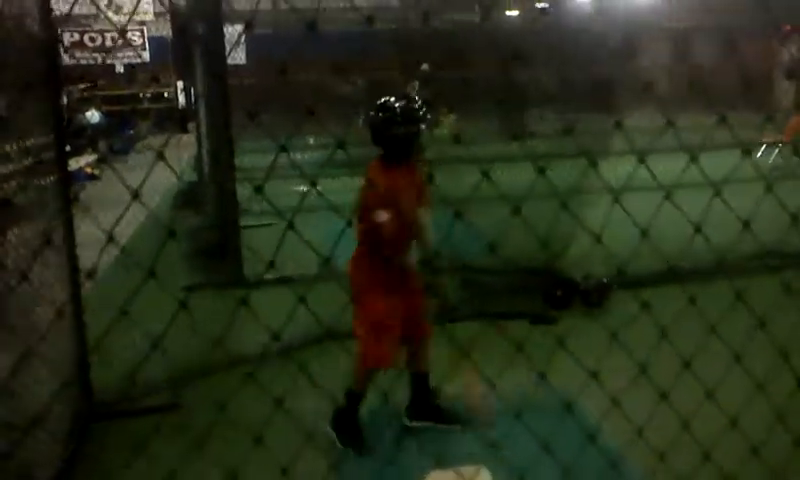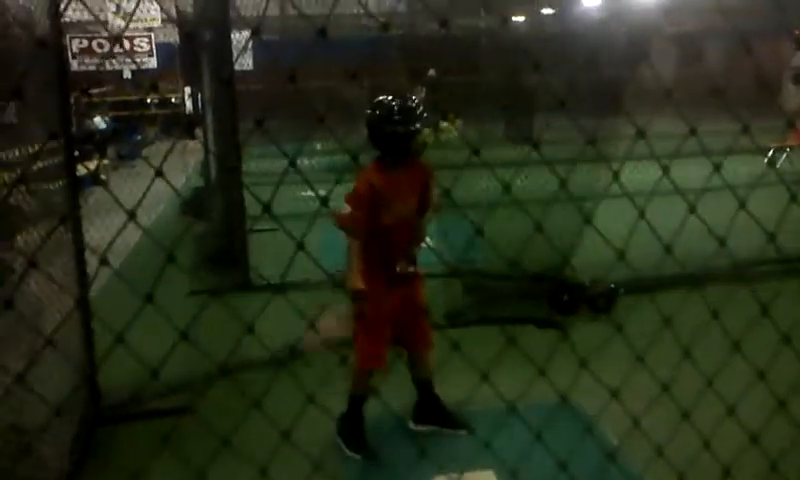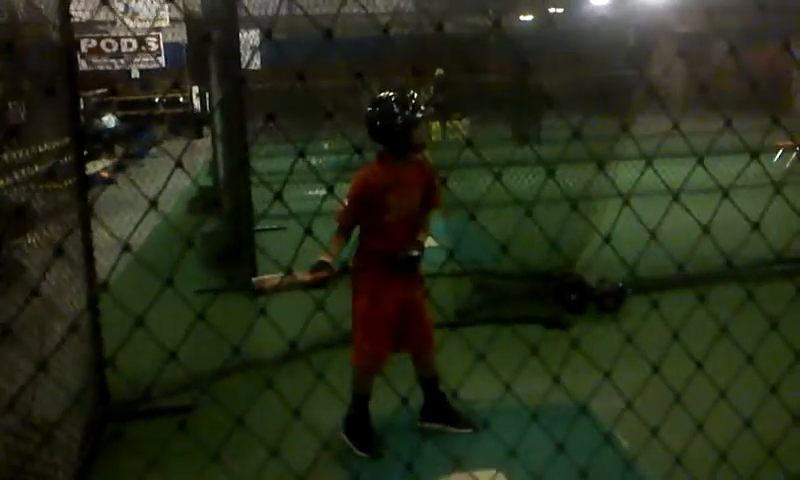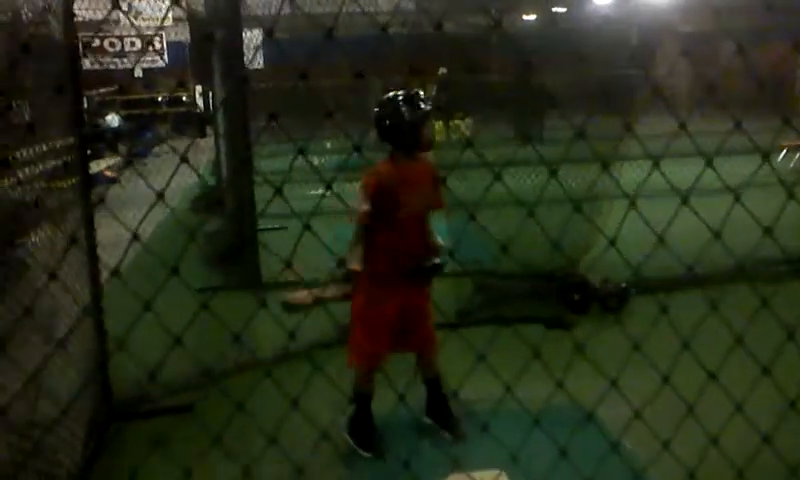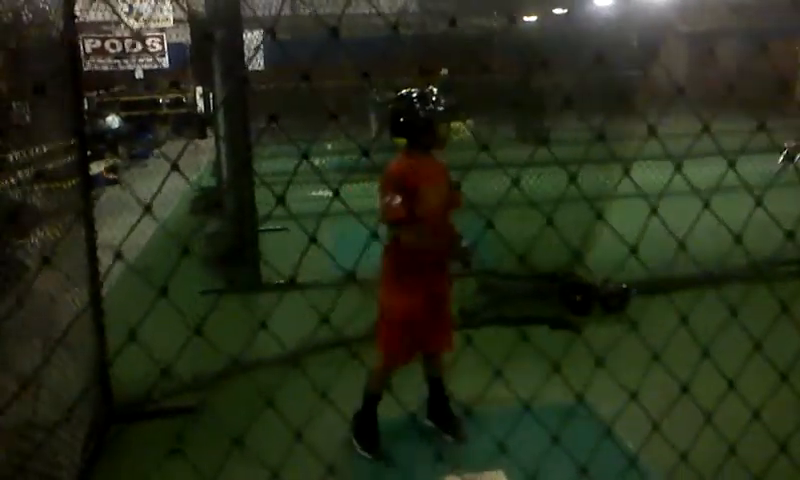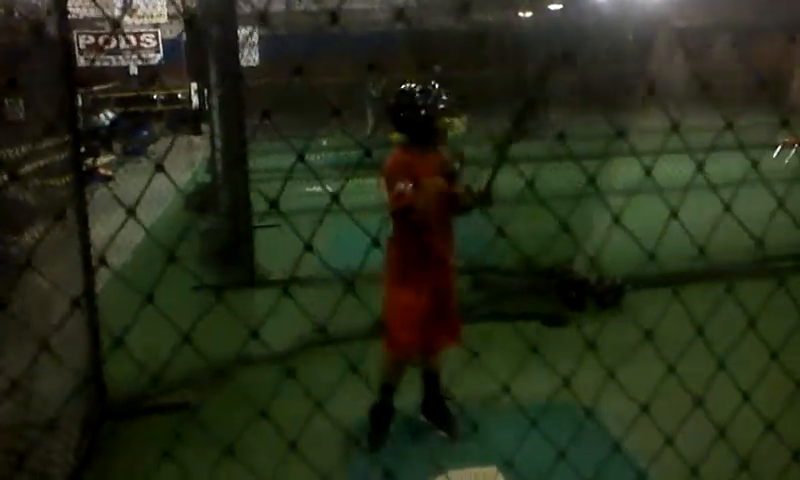
dt=0.2s
person 1, frame 1
left shoulder: (409, 169)
right shoulder: (381, 184)
left elbow: (419, 212)
right elbow: (389, 244)
left wrist: (428, 252)
right wrist: (420, 278)
left hip: (399, 271)
right hip: (375, 275)
left knee: (418, 333)
right knee: (376, 352)
left ankle: (421, 403)
right ankle: (346, 415)
person 1, frame 2
left shoulder: (419, 171)
right shoulder: (369, 183)
right elbow: (355, 237)
left wrist: (411, 256)
right wrist: (356, 280)
left hip: (404, 272)
right hip: (375, 279)
left knee: (418, 340)
right knee: (370, 354)
left ankle: (427, 407)
right ankle: (351, 421)
person 1, frame 3
left shoulder: (422, 169)
right shoulder: (369, 179)
right elbow: (345, 226)
left wrist: (418, 245)
right wrist: (328, 259)
left hip: (408, 271)
right hip: (374, 275)
left knee: (422, 340)
right knee: (370, 352)
left ankle: (435, 406)
right ankle: (357, 420)
person 1, frame 4
left shoulder: (427, 170)
right shoulder: (380, 177)
right elbow: (364, 229)
left wrist: (433, 250)
right wrist: (355, 266)
left hip: (416, 273)
right hip: (381, 276)
left knee: (425, 343)
right knee: (370, 351)
left ankle: (437, 406)
right ankle: (360, 419)
person 1, frame 5
left shoulder: (439, 168)
right shoulder: (399, 172)
right elbow: (396, 228)
left wrist: (455, 243)
right wrist: (425, 245)
left hip: (436, 271)
right hip: (405, 275)
left knee: (435, 342)
right knee: (394, 350)
left ankle: (438, 406)
right ankle: (365, 418)
person 1, frame 6
left shoulder: (439, 158)
right shoulder: (399, 164)
left elbow: (452, 206)
right elbow: (412, 213)
left wrist: (475, 198)
right wrist: (441, 185)
left hip: (440, 262)
right hip: (409, 268)
left knee: (434, 337)
right knee: (403, 343)
left ankle: (432, 401)
right ankle: (382, 409)
